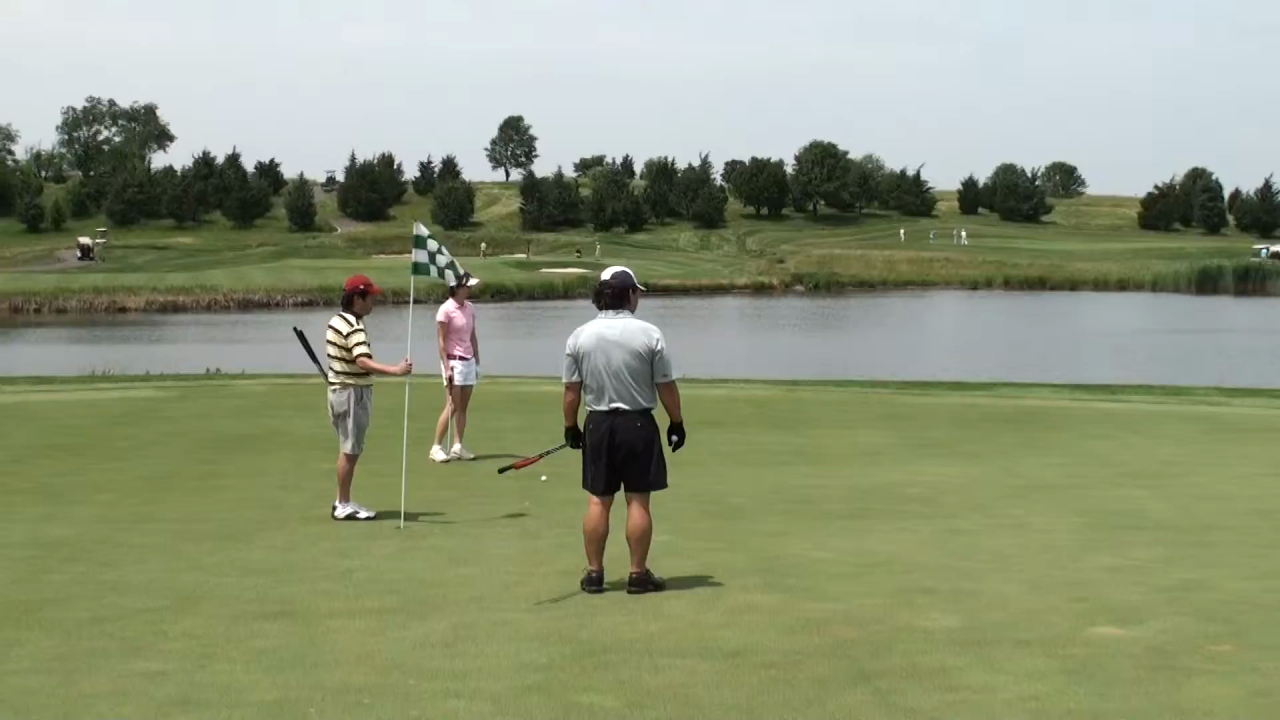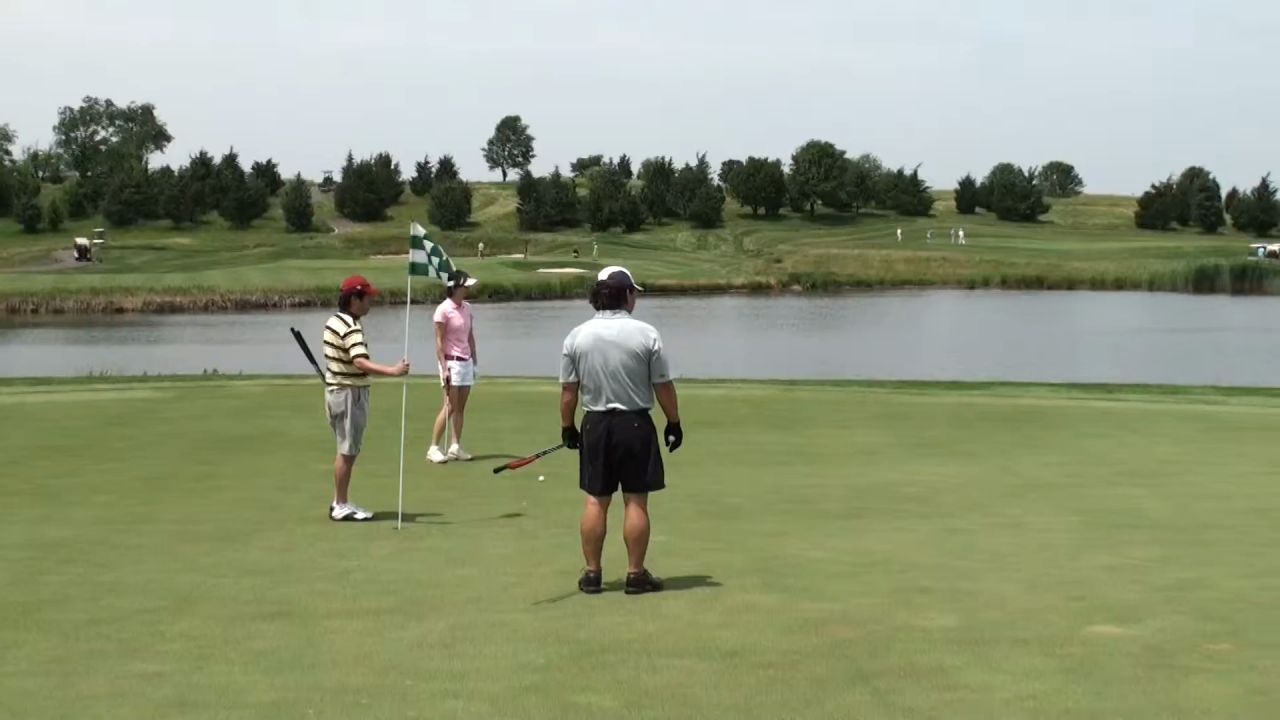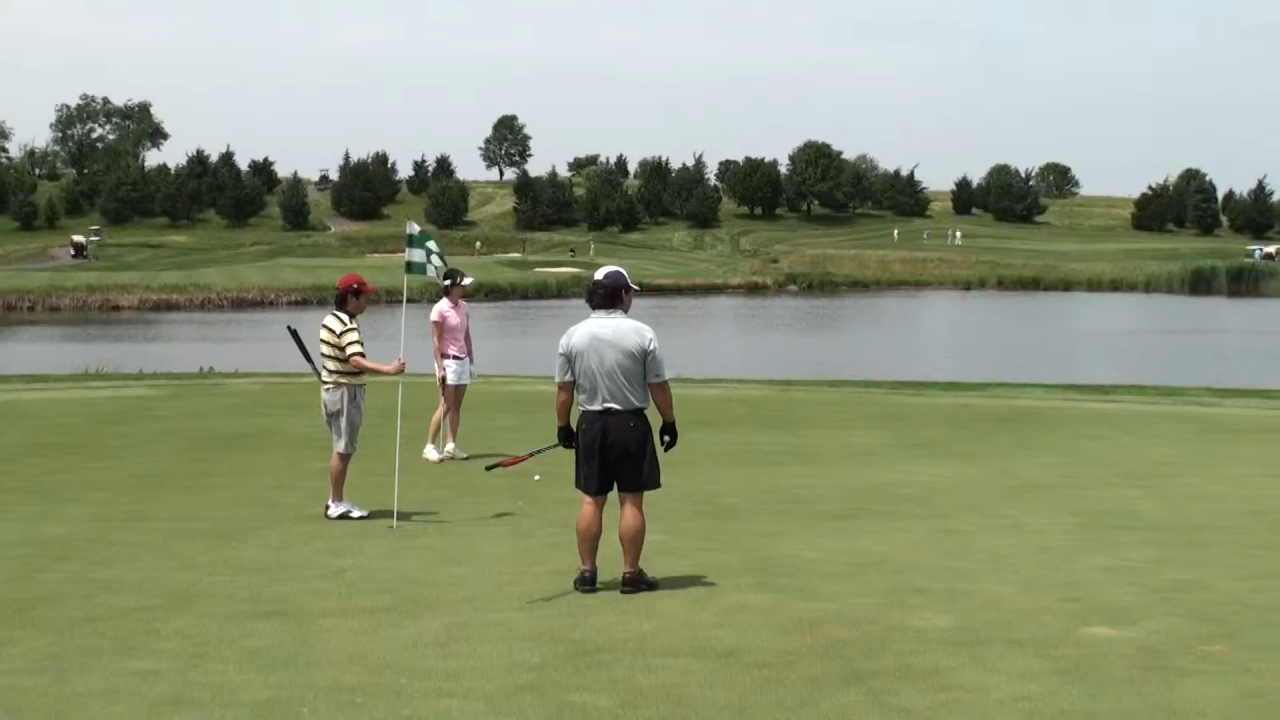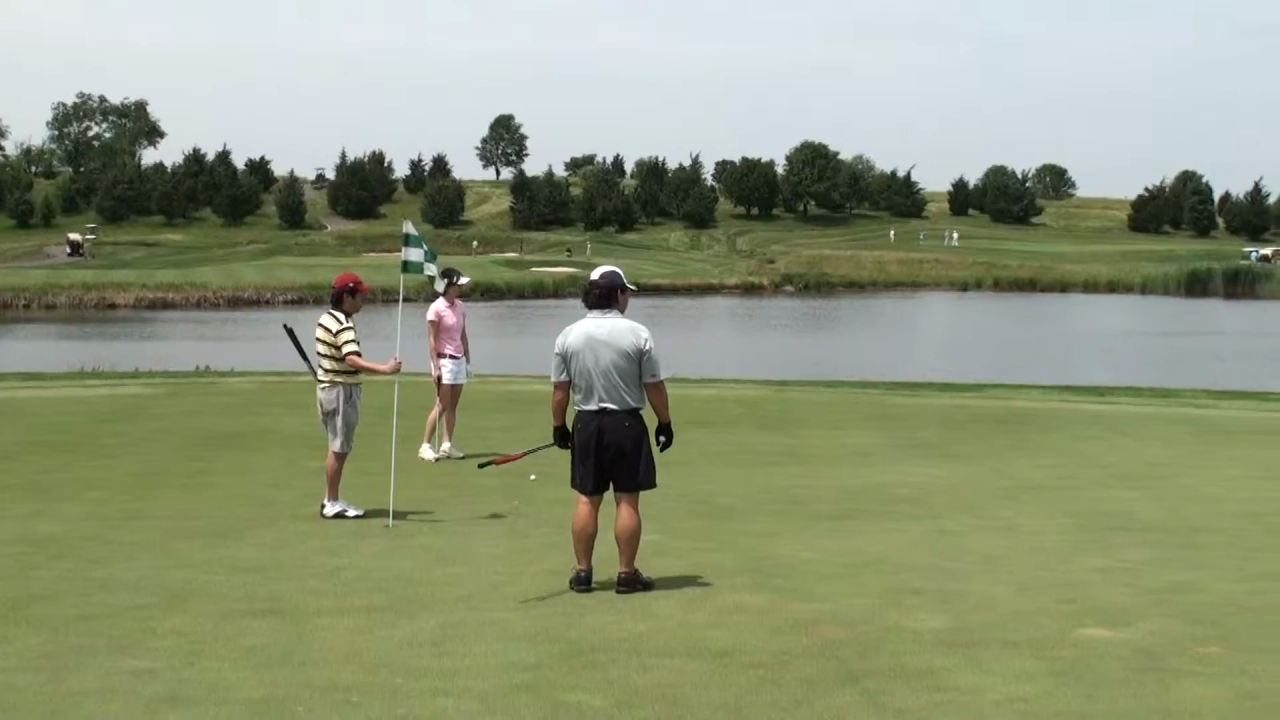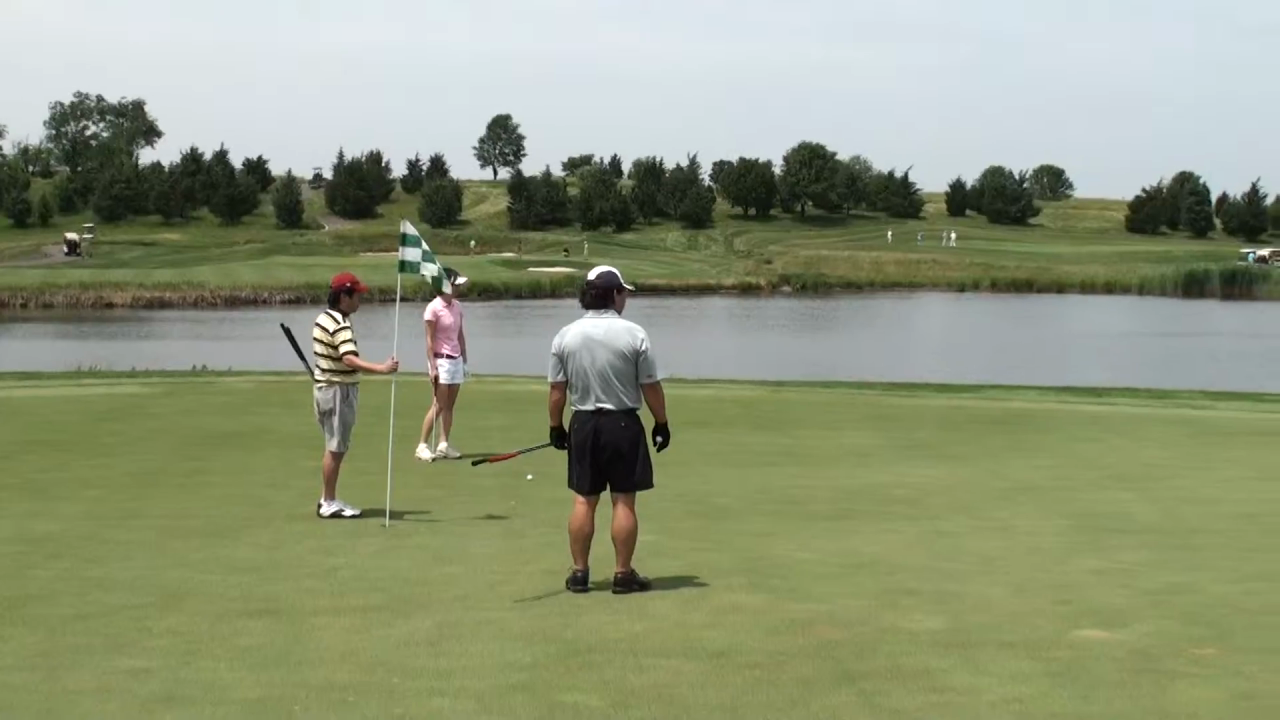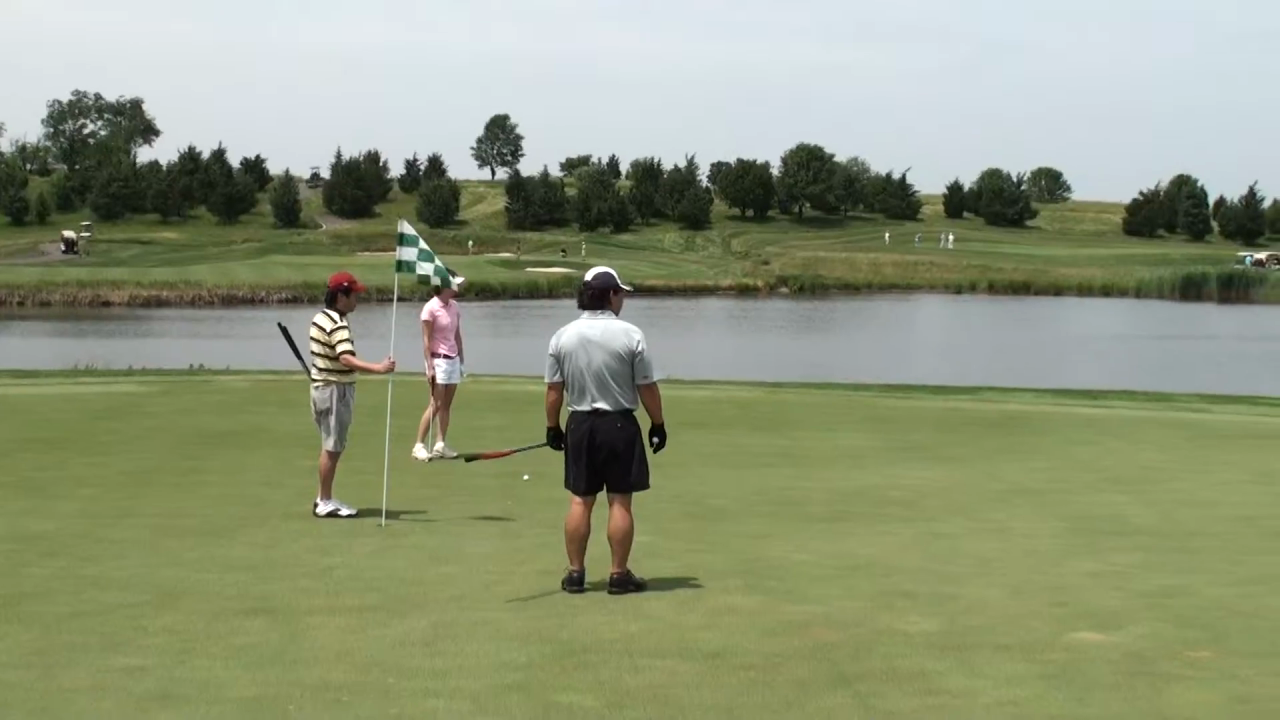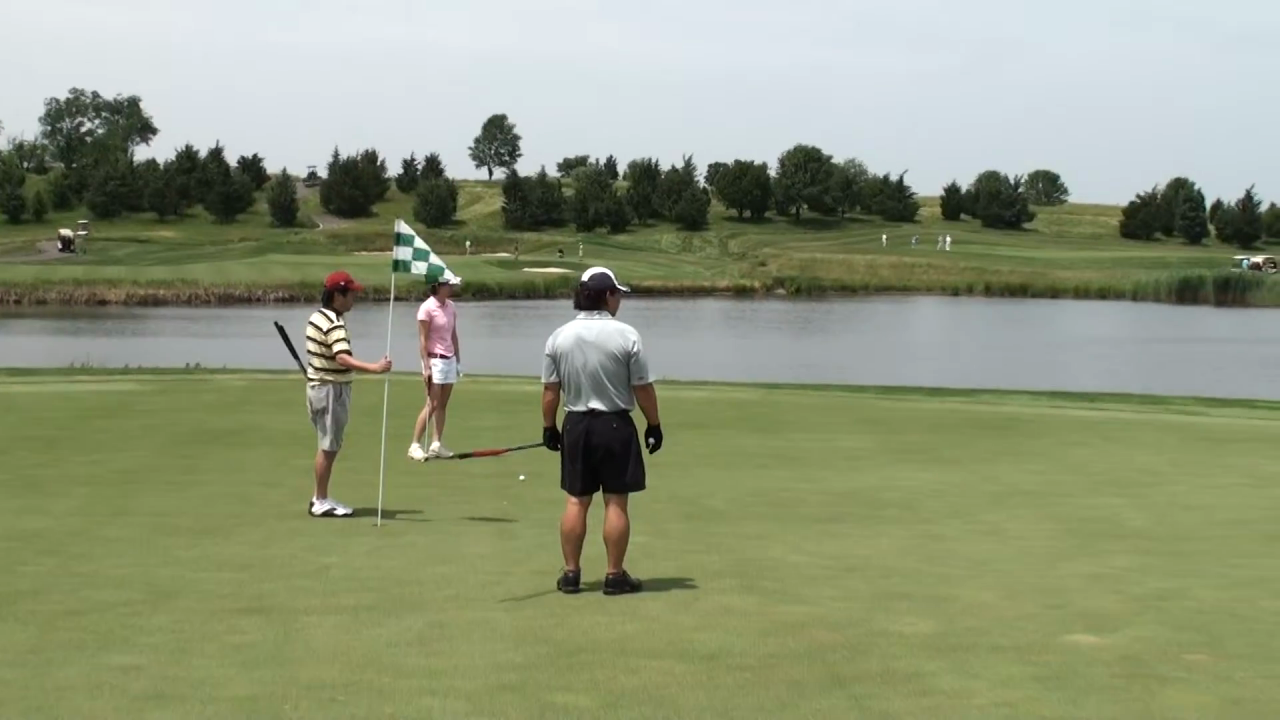
dt=0.1s
person 1, frame 1
left shoulder: (579, 336)
right shoulder: (649, 334)
left elbow: (571, 389)
right elbow: (666, 386)
left wrist: (571, 426)
right wrist: (676, 422)
left hip: (598, 424)
right hip: (638, 423)
left knee: (598, 500)
right knee: (638, 501)
left ankle: (594, 573)
right ankle: (638, 574)
person 1, frame 2
left shoulder: (577, 336)
right shoulder: (646, 334)
left elbow: (569, 390)
right elbow: (663, 386)
left wrist: (568, 427)
right wrist: (674, 423)
left hip: (595, 424)
right hip: (635, 424)
left knee: (595, 500)
right knee: (636, 501)
left ankle: (592, 573)
right ankle: (636, 574)
person 1, frame 3
left shoulder: (572, 336)
right shoulder: (642, 334)
left elbow: (564, 389)
right elbow: (659, 386)
left wrist: (563, 426)
right wrist: (669, 422)
left hip: (591, 424)
right hip: (631, 423)
left knee: (591, 500)
right knee: (631, 501)
left ankle: (587, 572)
right ankle: (631, 574)
person 1, frame 4
left shoulder: (568, 336)
right shoulder: (637, 334)
left elbow: (560, 389)
right elbow: (654, 386)
left wrist: (559, 426)
right wrist: (664, 423)
left hip: (586, 424)
right hip: (627, 423)
left knee: (587, 500)
right knee: (627, 501)
left ankle: (583, 572)
right ankle: (627, 574)
person 1, frame 5
left shoulder: (565, 335)
right shoulder: (633, 334)
left elbow: (556, 389)
right elbow: (651, 387)
left wrist: (555, 426)
right wrist: (661, 423)
left hip: (583, 424)
right hip: (623, 423)
left knee: (584, 500)
right knee: (623, 501)
left ankle: (579, 572)
right ankle: (624, 574)
person 1, frame 6
left shoulder: (563, 336)
right shoulder: (630, 334)
left elbow: (554, 390)
right elbow: (647, 388)
left wrist: (552, 427)
right wrist: (658, 424)
left hip: (580, 425)
right hip: (619, 424)
left knee: (580, 500)
right knee: (620, 501)
left ankle: (575, 572)
right ankle: (619, 574)
person 1, frame 7
left shoulder: (559, 336)
right shoulder: (626, 335)
left elbow: (550, 390)
right elbow: (643, 388)
left wrist: (549, 427)
right wrist: (654, 425)
left hip: (576, 424)
right hip: (615, 425)
left knee: (576, 500)
right knee: (616, 502)
left ankle: (571, 573)
right ankle: (615, 575)
person 2, frame 1
left shoulder: (337, 320)
right shoulder: (353, 327)
right elbow: (362, 361)
right wrist: (395, 370)
left hip: (341, 389)
right hip: (352, 393)
left knee: (348, 449)
right knee: (350, 451)
left ankle: (342, 501)
right ankle: (343, 505)
person 2, frame 2
left shoulder: (335, 320)
right shoulder: (350, 327)
right elbow: (360, 362)
right wrist: (392, 371)
left hip: (339, 390)
right hip: (349, 393)
left knee: (346, 450)
right knee: (348, 451)
left ankle: (340, 502)
right ankle: (341, 506)
person 2, frame 3
left shoulder: (331, 319)
right shoulder: (346, 326)
right elbow: (356, 360)
right wrist: (388, 369)
left hip: (334, 388)
right hip: (345, 391)
left knee: (341, 448)
right knee: (344, 450)
left ankle: (335, 500)
right ankle: (336, 504)
person 2, frame 4
left shoulder: (327, 318)
right shoulder: (342, 324)
right elbow: (352, 360)
right wrist: (384, 369)
left hip: (330, 388)
right hip: (341, 390)
left knee: (337, 448)
right knee: (339, 449)
left ankle: (331, 500)
right ankle: (332, 504)
person 2, frame 5
left shoulder: (324, 318)
right shoulder: (340, 324)
right elbow: (349, 359)
right wrist: (381, 368)
left hip: (327, 387)
right hip: (338, 390)
left knee: (334, 447)
right knee: (336, 448)
left ankle: (328, 499)
right ankle: (329, 503)
person 2, frame 6
left shoulder: (321, 317)
right shoulder: (337, 324)
right elbow: (346, 359)
right wrist: (378, 368)
left hip: (324, 386)
right hip: (335, 389)
left knee: (331, 446)
right knee: (332, 448)
left ankle: (324, 498)
right ankle: (325, 502)
person 2, frame 7
left shoulder: (318, 316)
right shoulder: (333, 323)
right elbow: (342, 358)
right wrist: (374, 368)
left hip: (320, 385)
right hip: (331, 389)
left knee: (327, 446)
right knee: (329, 447)
left ankle: (320, 498)
right ankle: (321, 501)
person 3, frame 1
left shoulder: (469, 308)
right shoulder: (446, 309)
right elbow: (441, 340)
left wrist: (477, 361)
right wrist: (446, 367)
left hip: (469, 361)
right hip: (454, 362)
left knee: (463, 407)
right knee: (452, 406)
left ankle: (458, 446)
right ankle: (436, 447)
person 3, frame 2
left shoulder: (467, 308)
right shoulder: (443, 310)
right elbow: (439, 341)
left wrist: (474, 362)
right wrist: (444, 367)
left hip: (466, 361)
right hip: (452, 362)
left knee: (460, 407)
right knee: (449, 407)
left ankle: (455, 447)
right ankle: (434, 448)
person 3, frame 3
left shoulder: (464, 307)
right shoulder: (440, 309)
right elbow: (436, 340)
left wrist: (471, 360)
right wrist: (440, 366)
left hip: (463, 360)
right hip: (448, 361)
left knee: (457, 406)
right knee: (446, 406)
left ankle: (451, 445)
right ankle: (430, 447)
person 3, frame 4
left shoulder: (460, 306)
right shoulder: (436, 308)
right elbow: (432, 339)
left wrist: (467, 360)
right wrist: (436, 366)
left hip: (459, 360)
right hip: (444, 360)
left knee: (453, 405)
right knee: (441, 405)
left ankle: (447, 445)
right ankle: (426, 446)
person 3, frame 5
left shoulder: (457, 306)
right shoulder: (433, 308)
right elbow: (429, 339)
left wrist: (464, 360)
right wrist: (432, 366)
left hip: (456, 360)
right hip: (441, 360)
left knee: (449, 405)
right knee: (438, 405)
left ankle: (444, 445)
right ankle: (422, 446)
person 3, frame 6
left shoulder: (455, 306)
right shoulder: (430, 308)
right elbow: (426, 339)
left wrist: (461, 360)
right wrist: (429, 366)
left hip: (453, 359)
right hip: (439, 360)
left knee: (447, 405)
right knee: (435, 405)
left ankle: (440, 445)
right ankle: (419, 446)
person 3, frame 7
left shoulder: (451, 306)
right shoulder: (427, 308)
right elbow: (422, 339)
left wrist: (458, 360)
right wrist: (426, 366)
left hip: (449, 360)
right hip: (435, 360)
left knee: (443, 405)
right knee: (431, 405)
left ankle: (436, 445)
right ankle: (415, 445)
